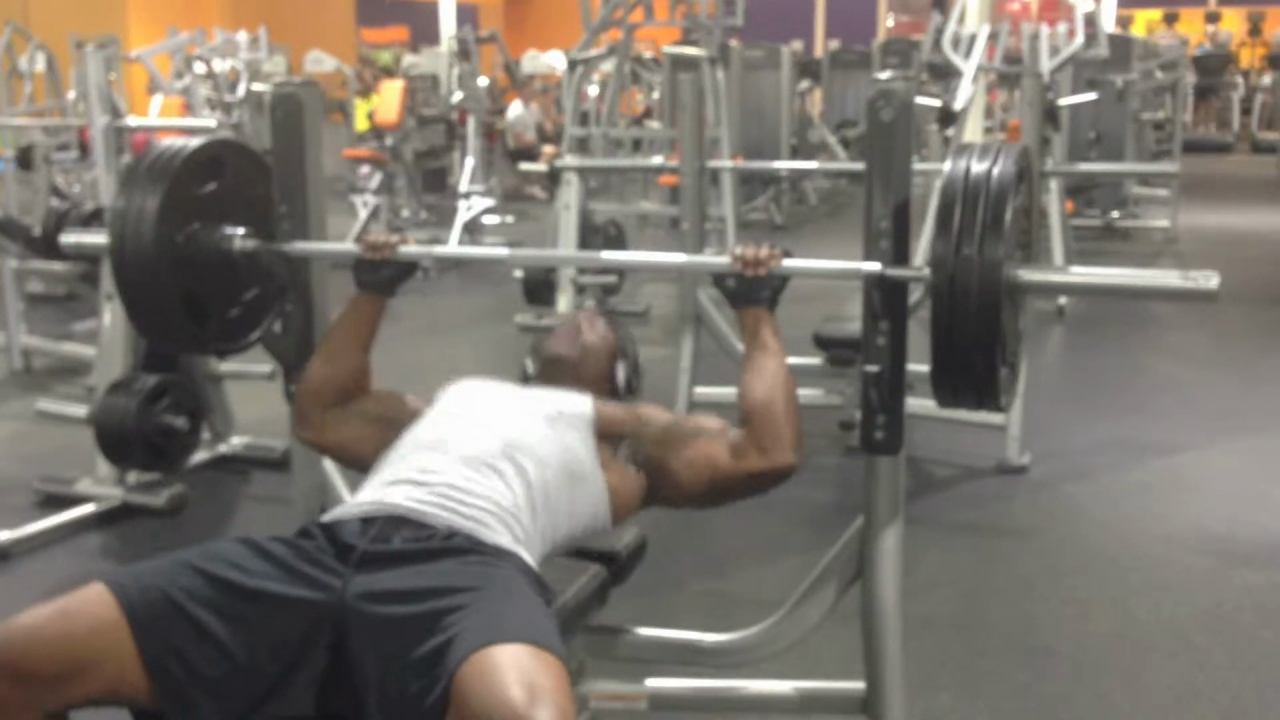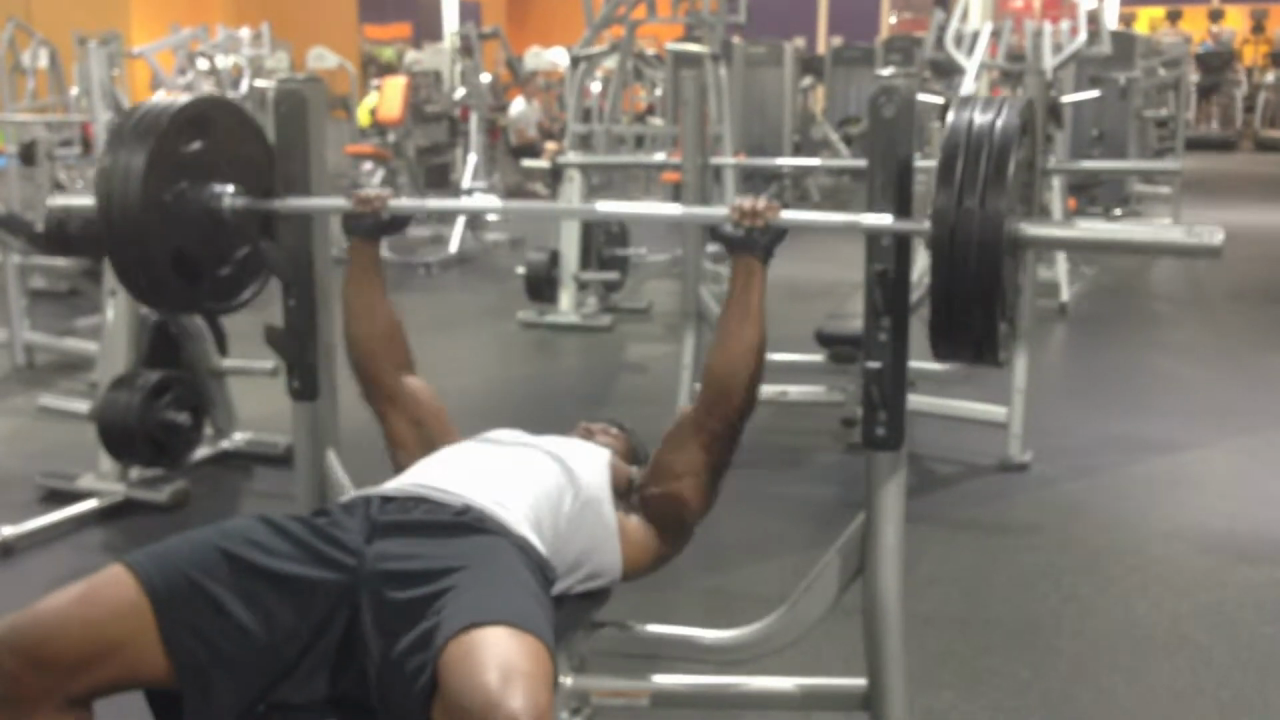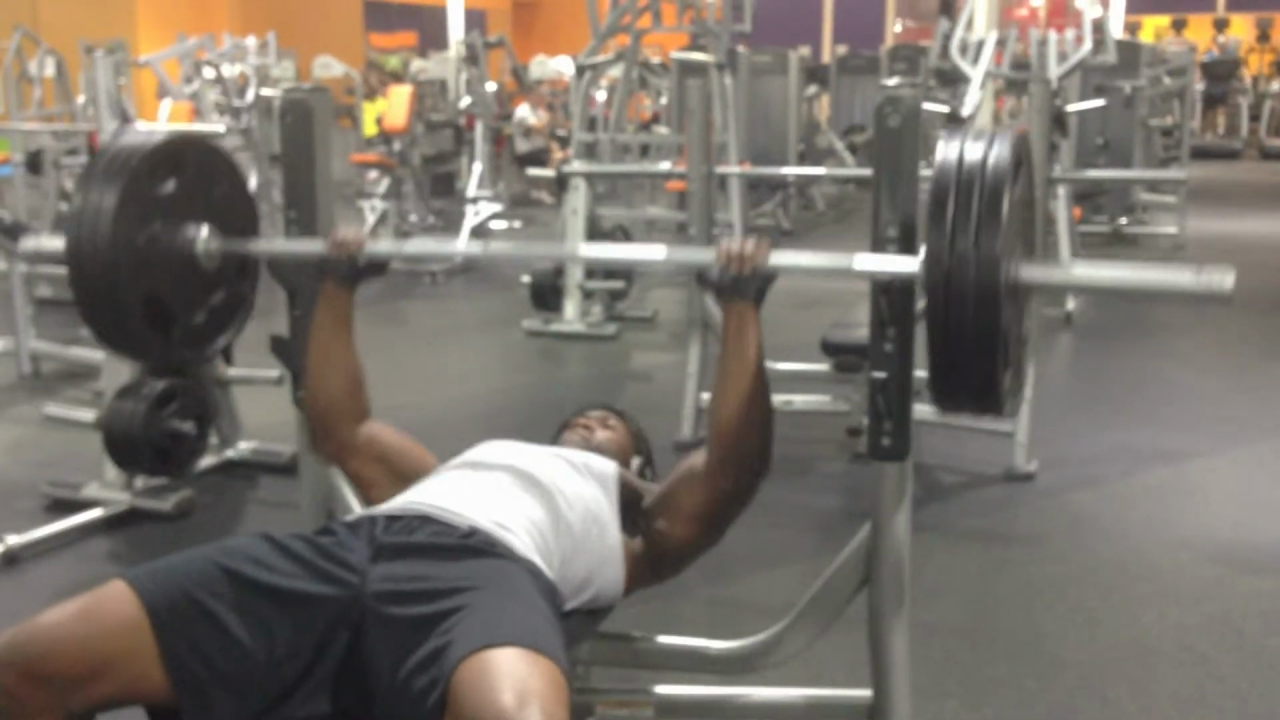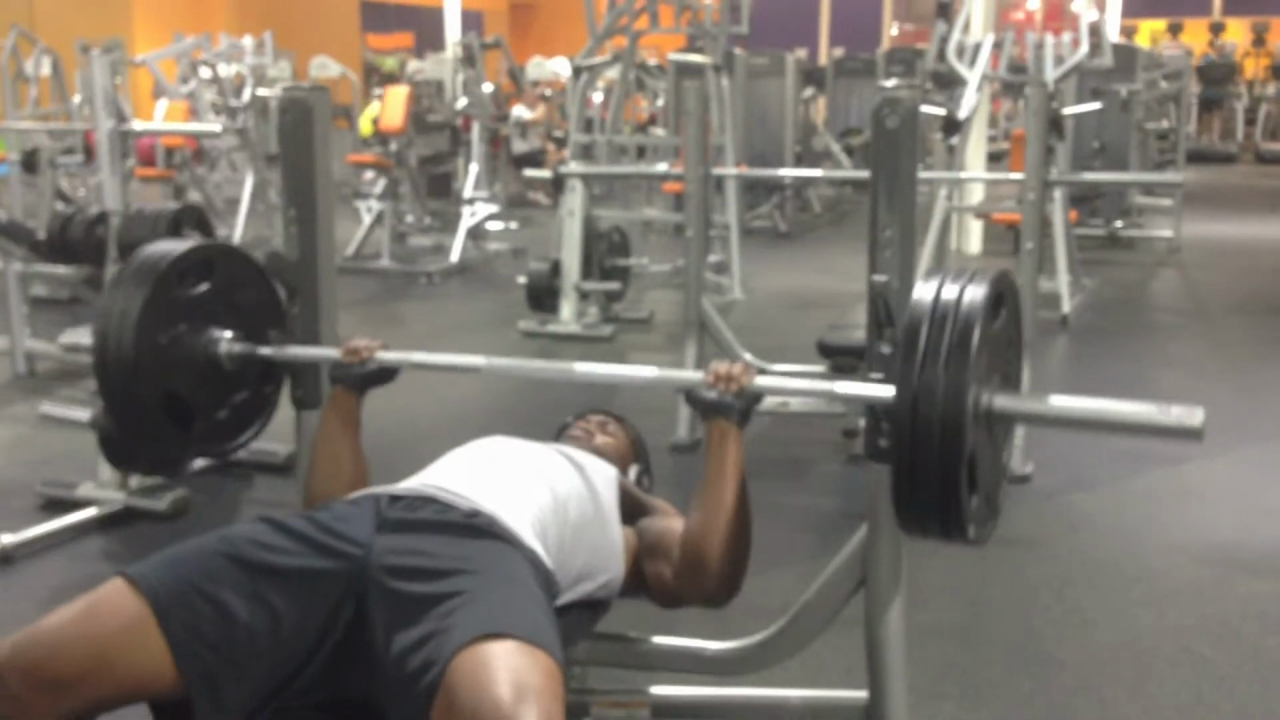
dt=1s
person 1, frame 1
left shoulder: (620, 428)
right shoulder: (456, 397)
left elbow: (767, 452)
right elbow: (318, 417)
left wrist: (756, 314)
right wrist: (371, 291)
left hip: (467, 569)
right hip: (324, 552)
person 1, frame 2
left shoulder: (638, 517)
right shoulder: (468, 452)
left elbow: (719, 413)
right elbow: (387, 377)
left wrist: (749, 261)
right wrist: (364, 243)
right hip: (345, 530)
person 1, frame 3
left shoulder: (641, 529)
right shoulder: (475, 465)
left elbow: (736, 461)
right elbow: (341, 429)
left wrist: (741, 308)
right wrist: (337, 287)
left hip: (488, 573)
right hip: (351, 549)
person 1, frame 4
left shoulder: (635, 518)
right shoulder: (491, 449)
left elbow: (708, 576)
right elbow: (330, 505)
left wrist: (724, 424)
right wrist: (348, 392)
left hip: (486, 555)
right hip: (351, 530)
